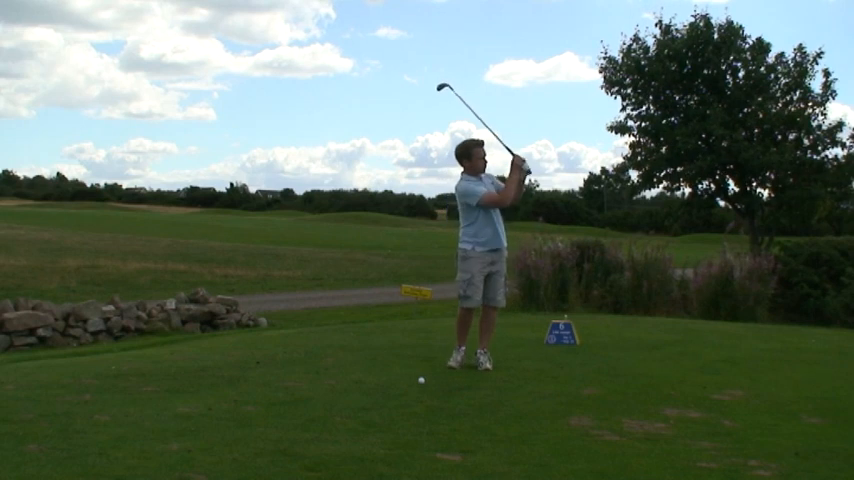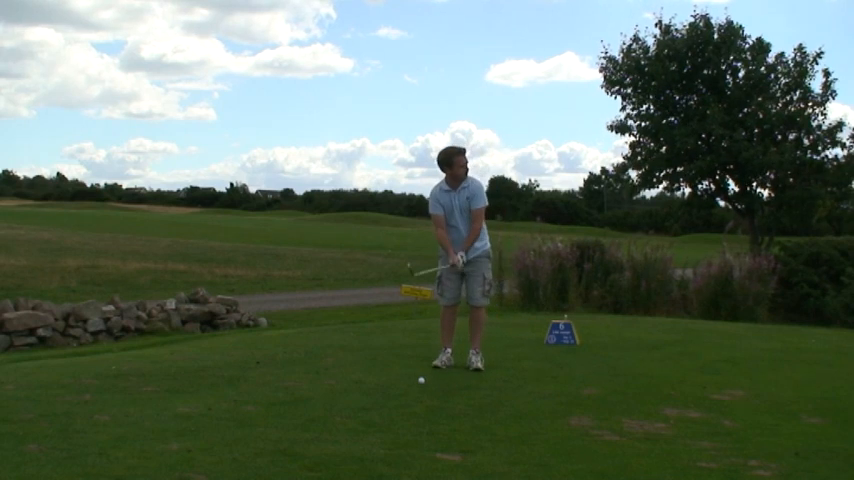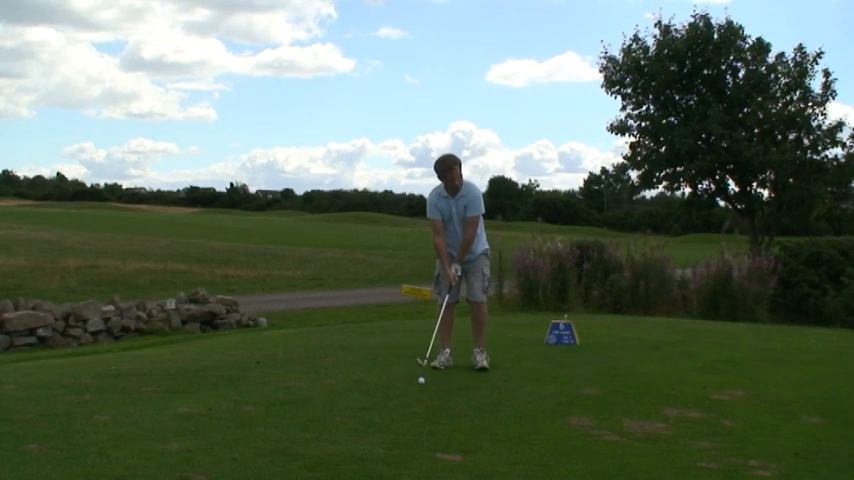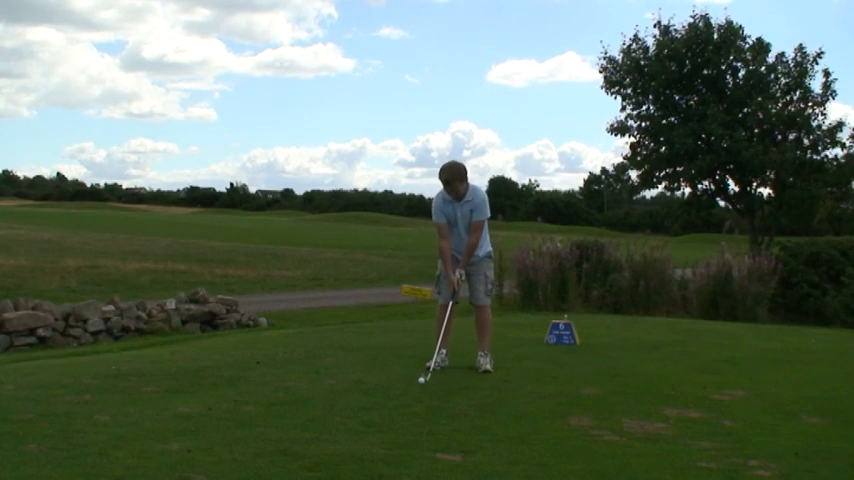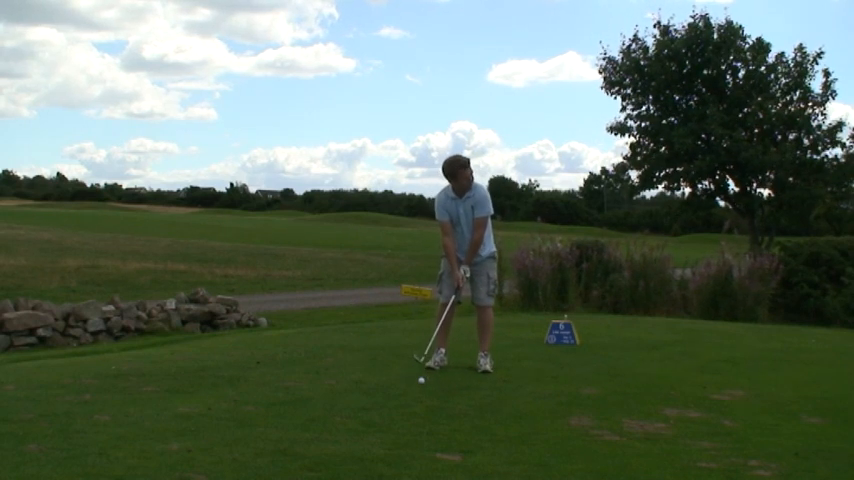
dt=1s
person 1, frame 1
left shoulder: (487, 178)
right shoulder: (465, 187)
left elbow: (513, 197)
right elbow: (503, 201)
left wrist: (521, 174)
right wrist: (514, 171)
left hip: (496, 252)
right hip: (473, 253)
left knee: (493, 305)
right knee: (468, 304)
left ankle: (483, 352)
right ankle: (460, 349)
person 1, frame 2
left shoulder: (475, 187)
right shoulder: (436, 193)
left elbow: (477, 224)
right elbow: (440, 229)
left wrist: (463, 252)
right wrist: (452, 254)
left hip: (477, 253)
right hip: (449, 254)
left knee: (478, 303)
right knee: (448, 303)
left ankle: (475, 353)
right ankle: (446, 352)
person 1, frame 3
left shoulder: (473, 193)
right shoulder: (434, 198)
left elbow: (470, 233)
right elbow: (438, 235)
left wrist: (458, 263)
right wrist: (447, 268)
left hip: (475, 253)
right hip: (448, 254)
left knee: (478, 301)
right knee: (447, 303)
left ankle: (480, 351)
right ankle: (445, 352)
person 1, frame 4
left shoulder: (479, 197)
right shoulder: (439, 201)
left elbow: (475, 237)
right elbow: (444, 239)
left wrist: (462, 268)
right wrist: (450, 272)
left hip: (478, 255)
right hip: (451, 255)
left knee: (482, 303)
right knee: (444, 302)
left ankle: (484, 354)
right ankle: (442, 352)
person 1, frame 5
left shoulder: (481, 194)
right shoulder: (442, 199)
left elbow: (479, 234)
right elbow: (447, 236)
left wrist: (466, 265)
right wrist: (455, 269)
left hip: (482, 255)
right hip: (454, 255)
left knee: (484, 304)
right knee: (445, 302)
left ankle: (484, 355)
right ankle: (440, 352)
